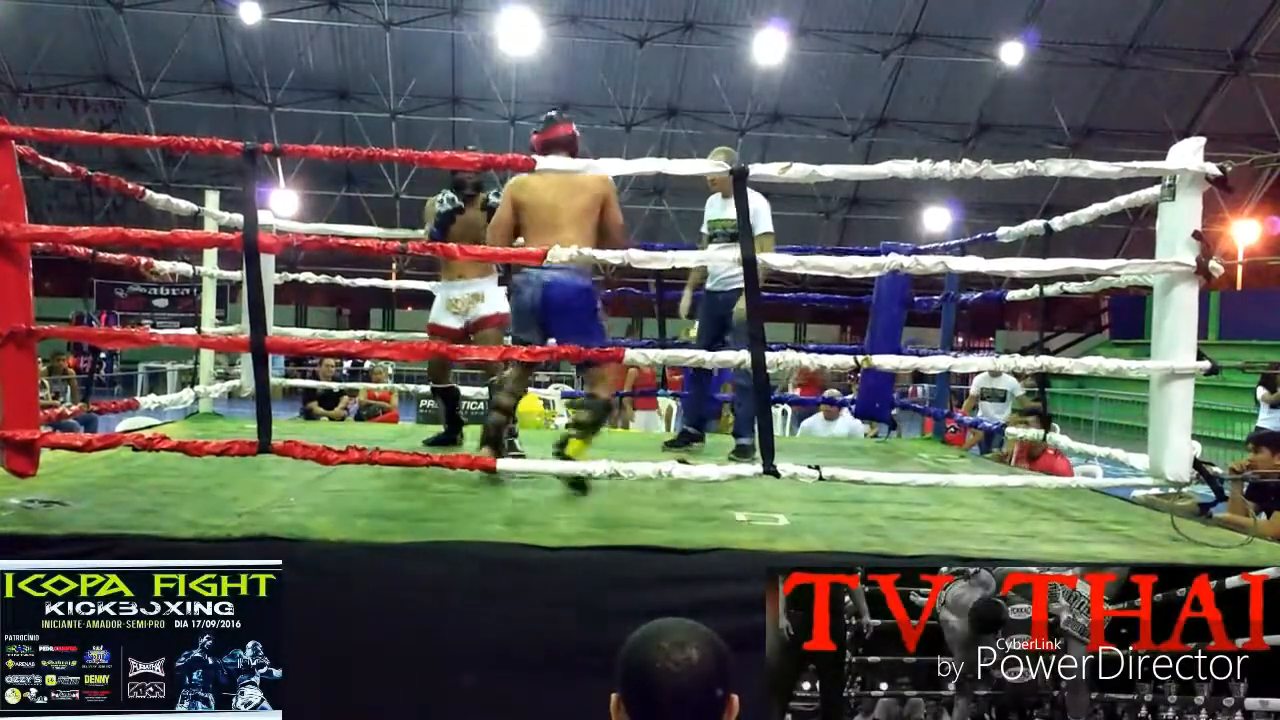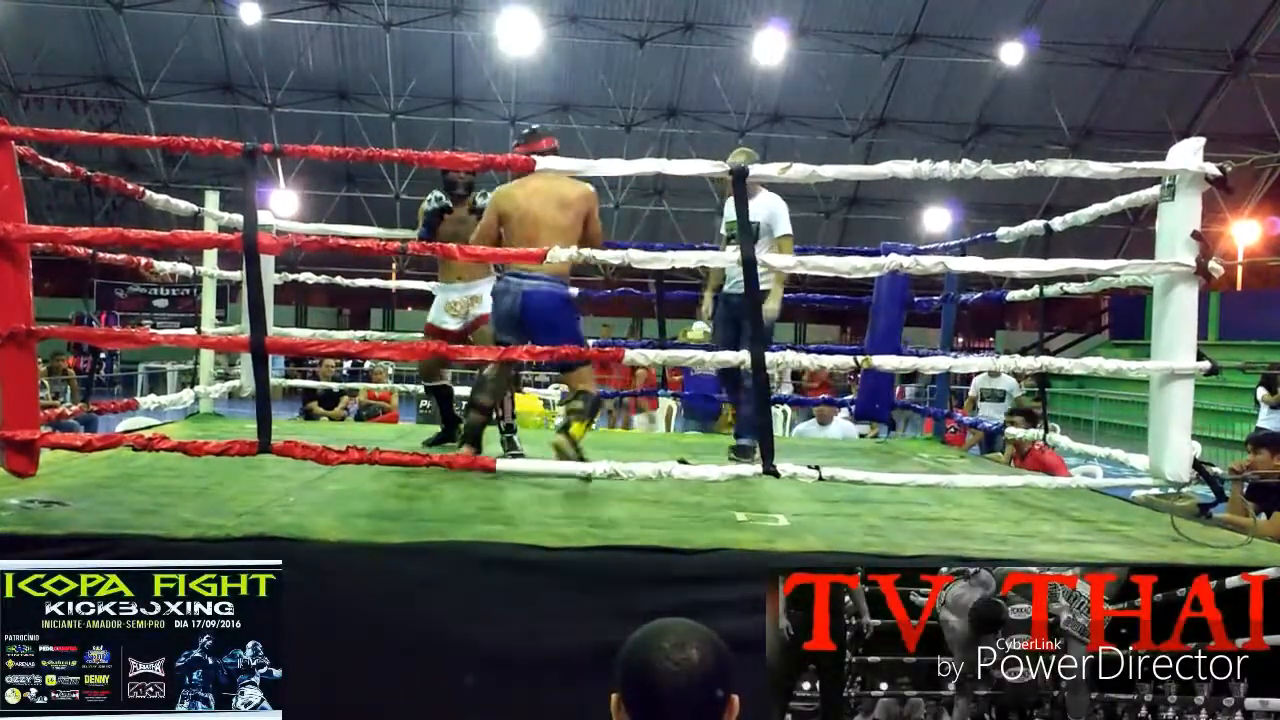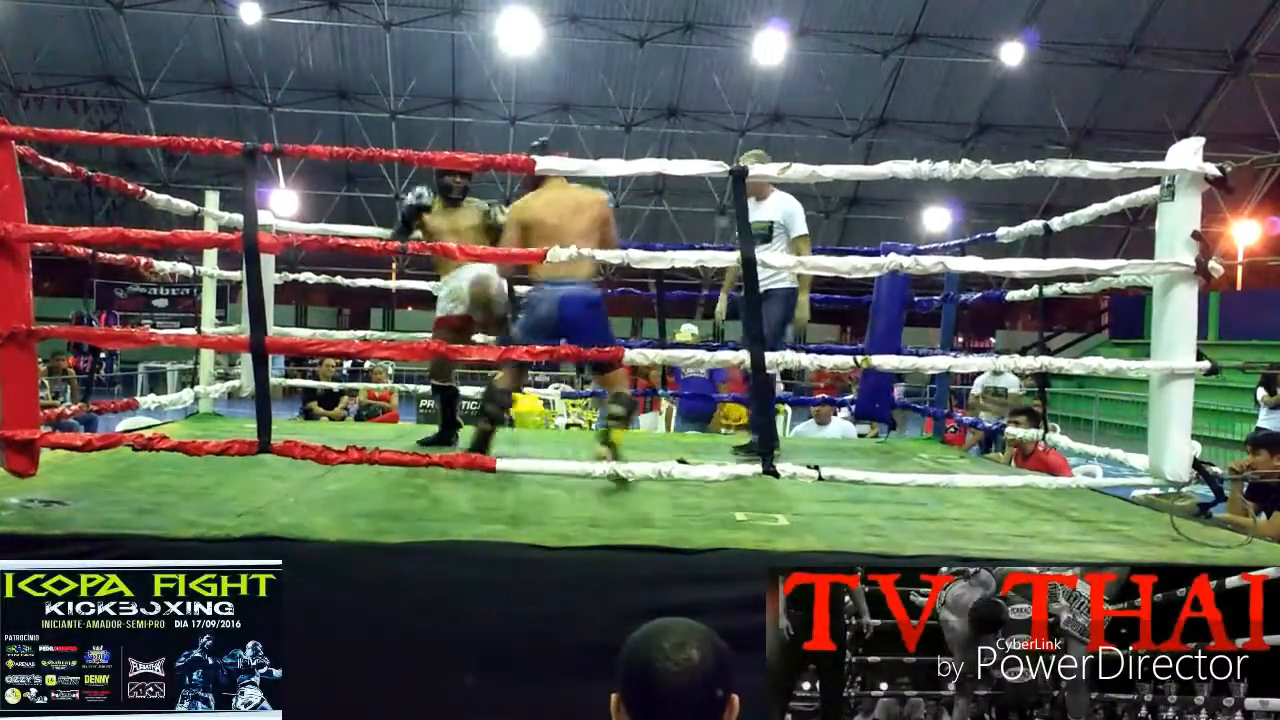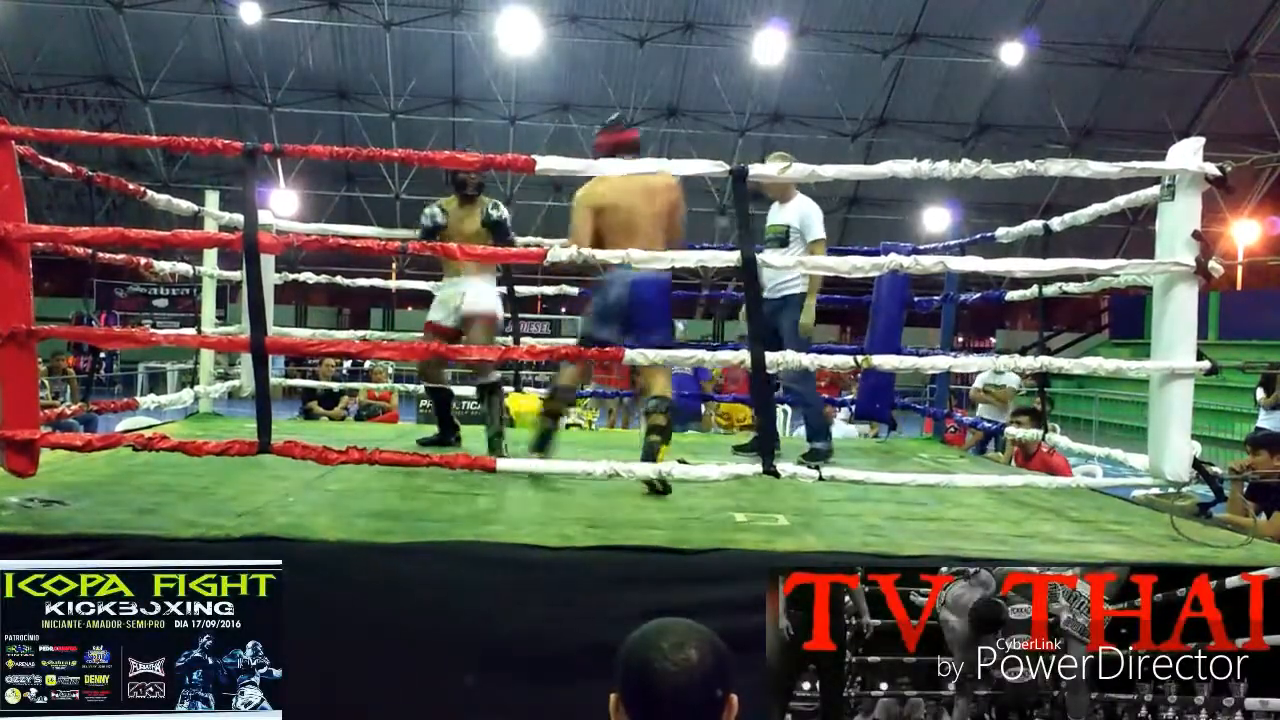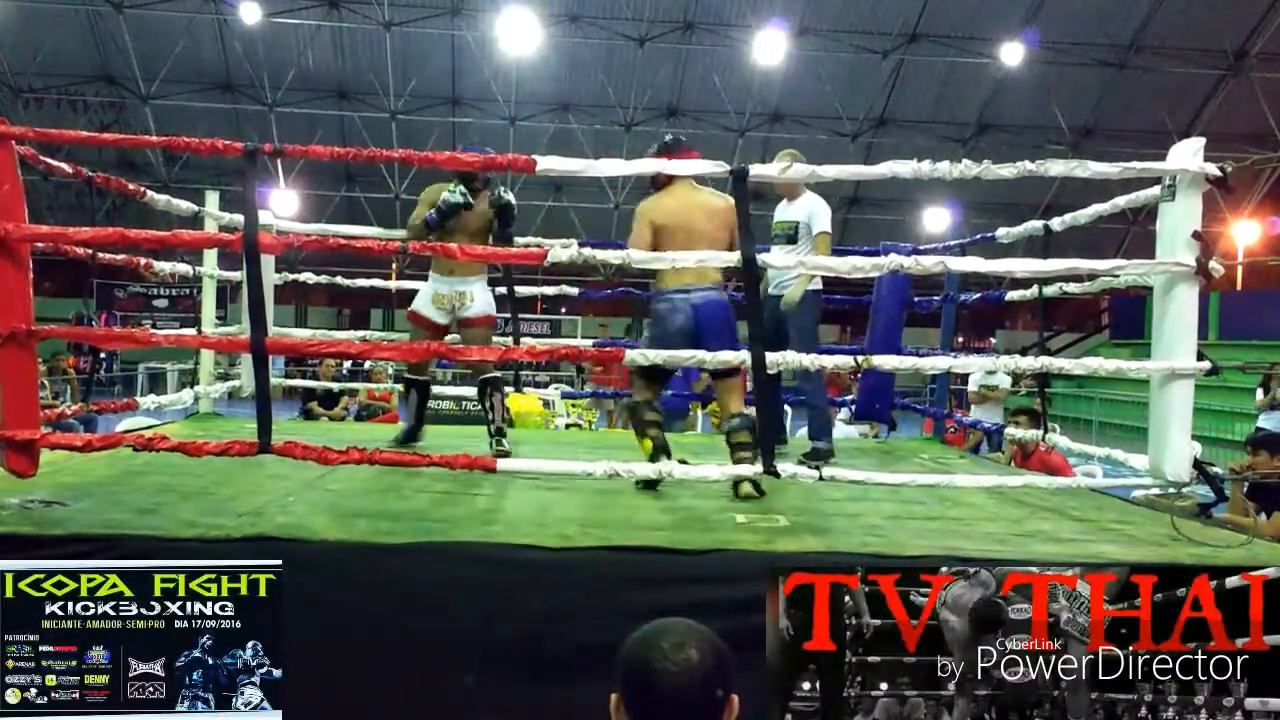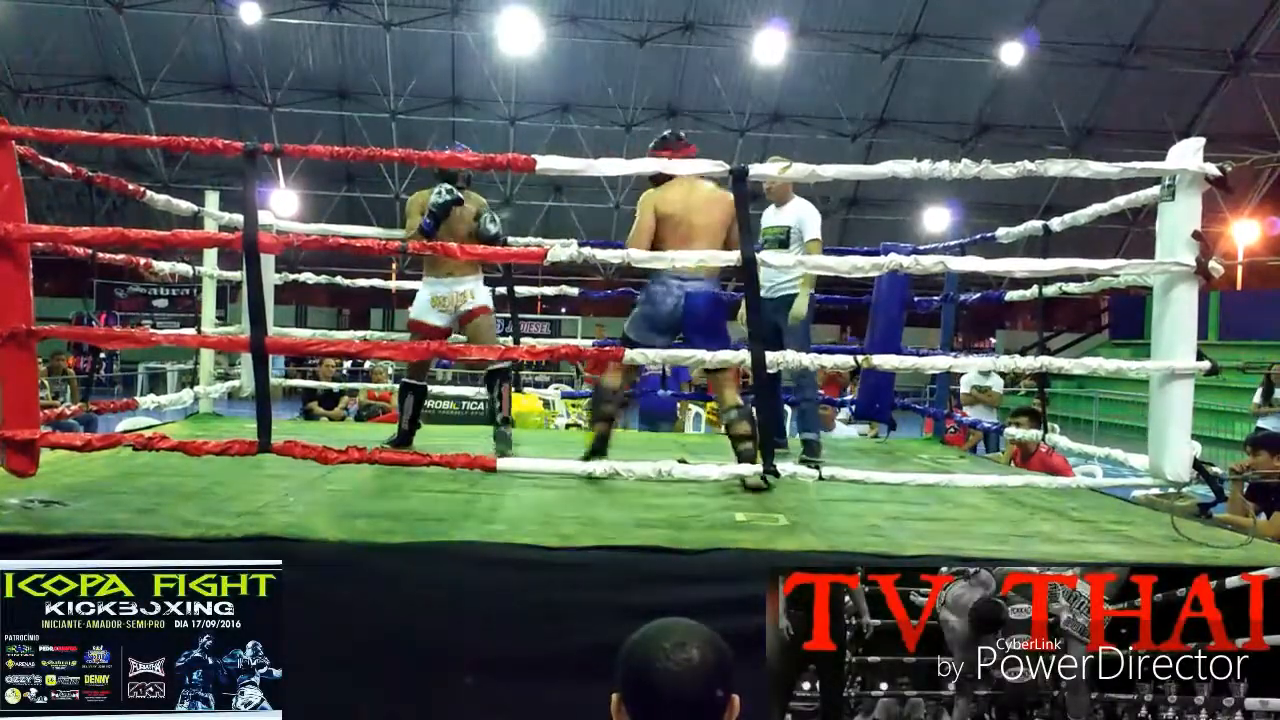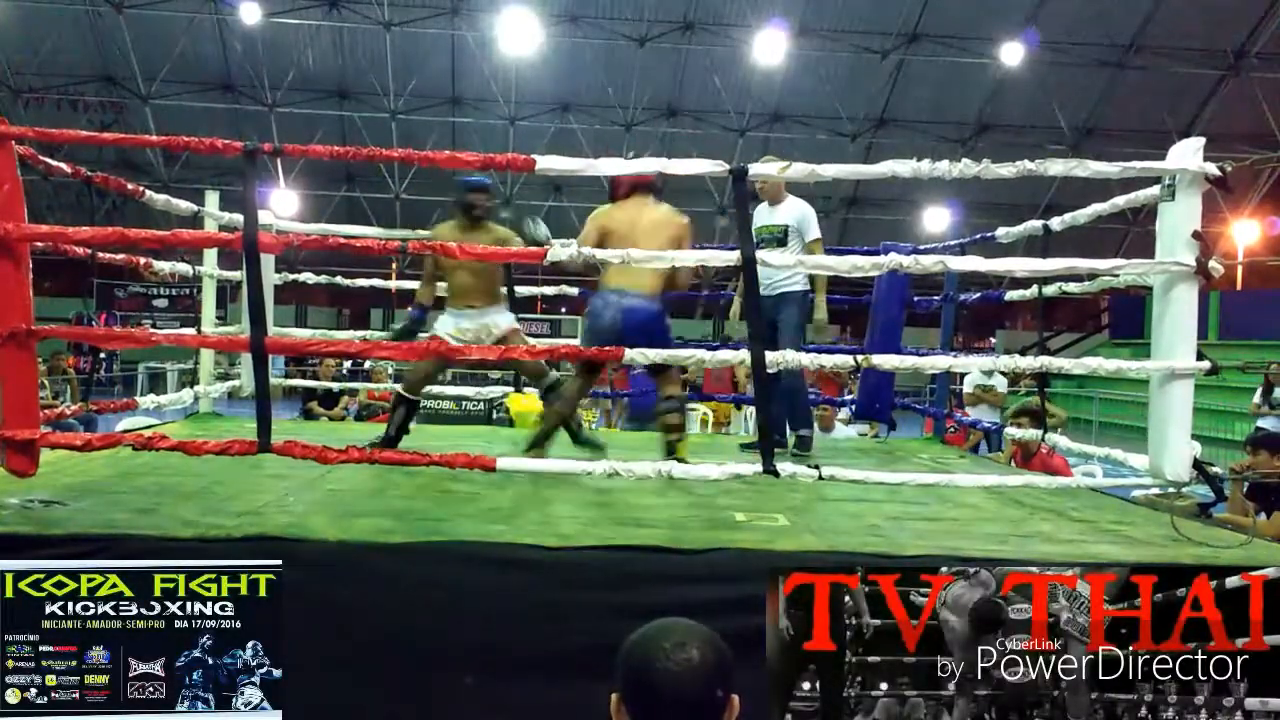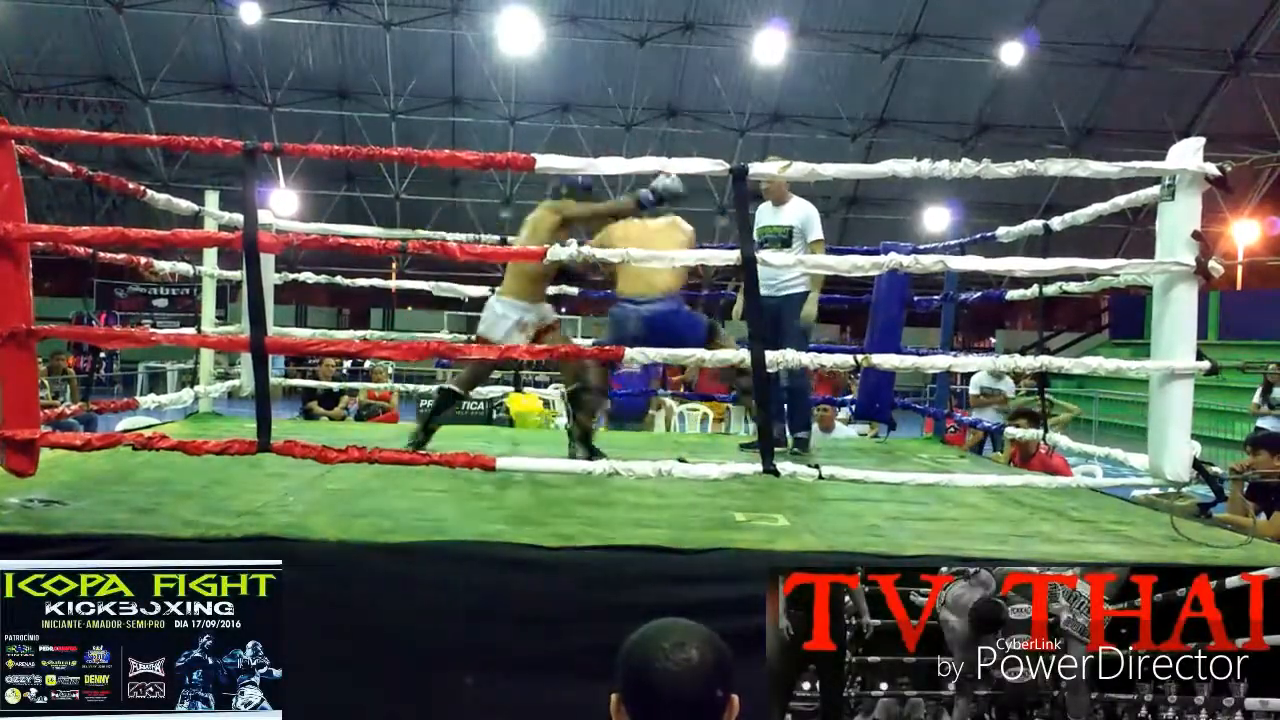
dt=0.3s
person 1, frame 1
left shoulder: (519, 186)
right shoulder: (599, 180)
left elbow: (493, 241)
right elbow: (615, 238)
left hip: (529, 283)
right hip: (573, 285)
left knee: (522, 368)
right knee: (600, 381)
left ankle: (490, 448)
right ankle: (568, 454)
person 1, frame 2
left shoulder: (504, 195)
right shoulder: (583, 193)
left elbow: (477, 248)
right elbow: (594, 245)
left hip: (509, 289)
right hip: (550, 294)
left knee: (501, 365)
right knee: (583, 381)
left ankle: (469, 443)
right ankle: (569, 437)
person 1, frame 3
left shoulder: (522, 208)
right shoulder: (598, 200)
left elbow: (506, 264)
right elbow: (610, 249)
left hip: (542, 298)
right hip: (583, 299)
left knee: (511, 371)
right knee: (617, 381)
left ankle: (479, 447)
right ankle: (609, 444)
person 1, frame 4
left shoulder: (590, 191)
right shoulder: (669, 183)
left elbow: (579, 250)
right elbow: (675, 238)
left hip: (614, 283)
right hip: (654, 283)
left knee: (578, 363)
right knee: (657, 376)
left ankle: (541, 445)
right ankle: (652, 464)
person 1, frame 5
left shoulder: (651, 207)
right shoulder: (726, 205)
left hip: (672, 307)
right hip: (714, 304)
left knee: (644, 388)
right knee: (731, 397)
left ankle: (658, 458)
right ankle: (745, 476)
person 1, frame 6
left shoulder: (653, 198)
right shoulder: (725, 199)
left elbow: (636, 252)
right elbow: (733, 252)
left hip: (664, 293)
right hip: (706, 295)
left knee: (618, 368)
right knee: (725, 386)
left ankle: (599, 449)
right ankle: (749, 464)
person 1, frame 7
left shoulder: (604, 214)
right shoulder: (680, 223)
right elbow: (683, 281)
left hip: (606, 307)
right hip: (648, 313)
left knee: (584, 378)
right knee: (669, 382)
left ankle: (537, 445)
right ankle: (674, 456)
person 1, frame 8
left shoulder: (614, 232)
right shoulder: (681, 228)
left hip: (626, 313)
right hip: (668, 310)
right knee: (718, 339)
left ankle: (582, 440)
person 2, frame 1
left shoulder: (754, 202)
right shoulder: (712, 203)
left elbow: (766, 252)
left wrist: (749, 294)
right wrist: (688, 291)
left hip: (741, 295)
right hip: (712, 293)
left knee: (742, 369)
right knee: (700, 363)
left ankle: (745, 440)
right ankle: (692, 430)
person 2, frame 2
left shoulder: (773, 205)
right shoulder: (730, 203)
left elbow: (786, 255)
left wrist: (775, 296)
right wrist: (709, 293)
left hip: (759, 296)
right hip: (730, 295)
left knee: (752, 371)
right knee: (726, 365)
left ankle: (747, 439)
right ankle: (746, 433)
person 2, frame 3
left shoulder: (787, 205)
right shoulder: (746, 207)
left elbow: (804, 254)
left wrist: (803, 299)
right wrist: (724, 294)
left hip: (779, 293)
left ankle: (763, 435)
right ankle: (763, 436)
person 2, frame 4
left shoulder: (807, 209)
right shoulder: (773, 210)
left elbow: (818, 259)
left wrist: (810, 305)
left hip: (794, 299)
right hip: (770, 300)
left knee: (796, 372)
left ankle: (820, 442)
person 2, frame 5
left shoulder: (815, 205)
right shoulder: (780, 208)
left elbow: (822, 251)
left wrist: (801, 285)
right wrist: (759, 295)
left hip: (803, 297)
right hip: (775, 297)
left knee: (807, 369)
left ankle: (822, 442)
right ankle: (774, 432)
person 2, frame 6
left shoulder: (805, 210)
right shoulder: (767, 214)
left elbow: (815, 256)
left wrist: (804, 296)
right wrist: (746, 300)
left hip: (792, 299)
right hip: (766, 300)
left knee: (800, 367)
right knee: (764, 370)
left ankle: (811, 438)
right ankle: (774, 435)
person 2, frame 7
left shoulder: (800, 209)
right shoulder: (758, 213)
left elbow: (817, 257)
left wrist: (820, 301)
right wrist: (738, 297)
left hip: (793, 295)
right hip: (763, 298)
left knee: (790, 364)
right knee: (766, 369)
left ankle: (803, 431)
right ankle: (775, 434)
person 2, frame 8
left shoulder: (805, 210)
right shoulder: (761, 211)
left elbow: (819, 257)
left wrist: (813, 299)
right wrist: (741, 296)
left hip: (795, 296)
right hip: (764, 298)
left knee: (795, 367)
left ankle: (801, 433)
right ankle: (774, 433)
person 3, frame 1
left shoulder: (491, 202)
right shoulder: (436, 205)
right wrist: (440, 222)
left hip: (484, 291)
right hip: (449, 294)
left knee: (495, 365)
right knee: (437, 368)
left ankle: (510, 438)
right ankle: (452, 429)
person 3, frame 2
left shoulder: (484, 205)
right shoulder: (431, 207)
right wrist: (431, 221)
left hip: (482, 292)
right hip: (447, 295)
right knee: (428, 368)
left ankle: (509, 436)
right ankle: (450, 427)
person 3, frame 3
left shoulder: (479, 208)
right shoulder: (423, 209)
right elbow: (399, 242)
left wrist: (501, 230)
right wrist: (407, 216)
left hip: (479, 274)
right hip: (450, 289)
left knee: (483, 295)
right knee: (440, 366)
right ankle: (448, 429)
person 3, frame 4
left shoulder: (490, 208)
right shoulder: (440, 208)
left wrist: (502, 229)
right wrist: (427, 231)
left hip: (480, 290)
right hip: (448, 291)
left knee: (480, 361)
right knee: (428, 367)
left ankle: (496, 438)
right ankle: (448, 431)
person 3, frame 5
left shoulder: (492, 200)
right shoulder: (436, 193)
left elbow: (504, 247)
right elbow: (413, 233)
left wrist: (507, 215)
right wrist: (442, 211)
left hip: (474, 288)
right hip: (438, 286)
left knee: (482, 363)
right knee: (416, 360)
left ankle: (498, 436)
right ankle: (412, 427)
person 3, frame 6
left shoulder: (477, 204)
right shoulder: (419, 201)
left wrist: (493, 236)
right wrist: (434, 215)
left hip: (471, 288)
right hip: (433, 290)
right knee: (416, 366)
left ankle: (502, 427)
right ankle: (405, 433)
person 3, frame 7
left shoulder: (498, 234)
right shoulder: (440, 234)
right elbow: (428, 282)
left wrist: (540, 243)
right wrist: (415, 317)
left hip: (497, 317)
right hip: (456, 320)
left knee: (539, 371)
right knee: (416, 380)
left ankle: (575, 430)
right ankle: (391, 438)
person 3, frame 8
left shoulder: (560, 220)
right shoulder: (556, 209)
right elbow: (607, 209)
right wrist: (652, 195)
left hip: (534, 309)
right hip: (510, 308)
left knee: (576, 369)
right knee: (474, 376)
right ankle: (427, 425)
